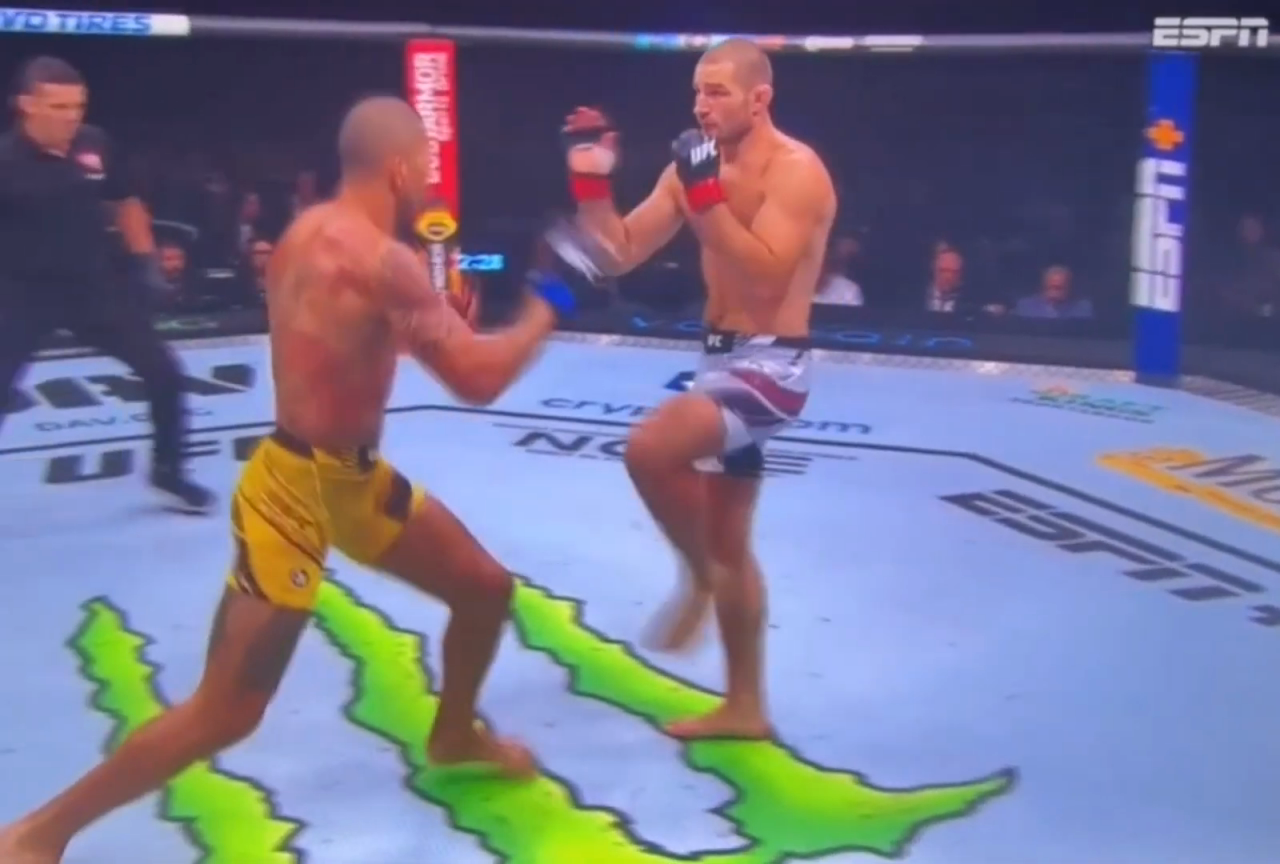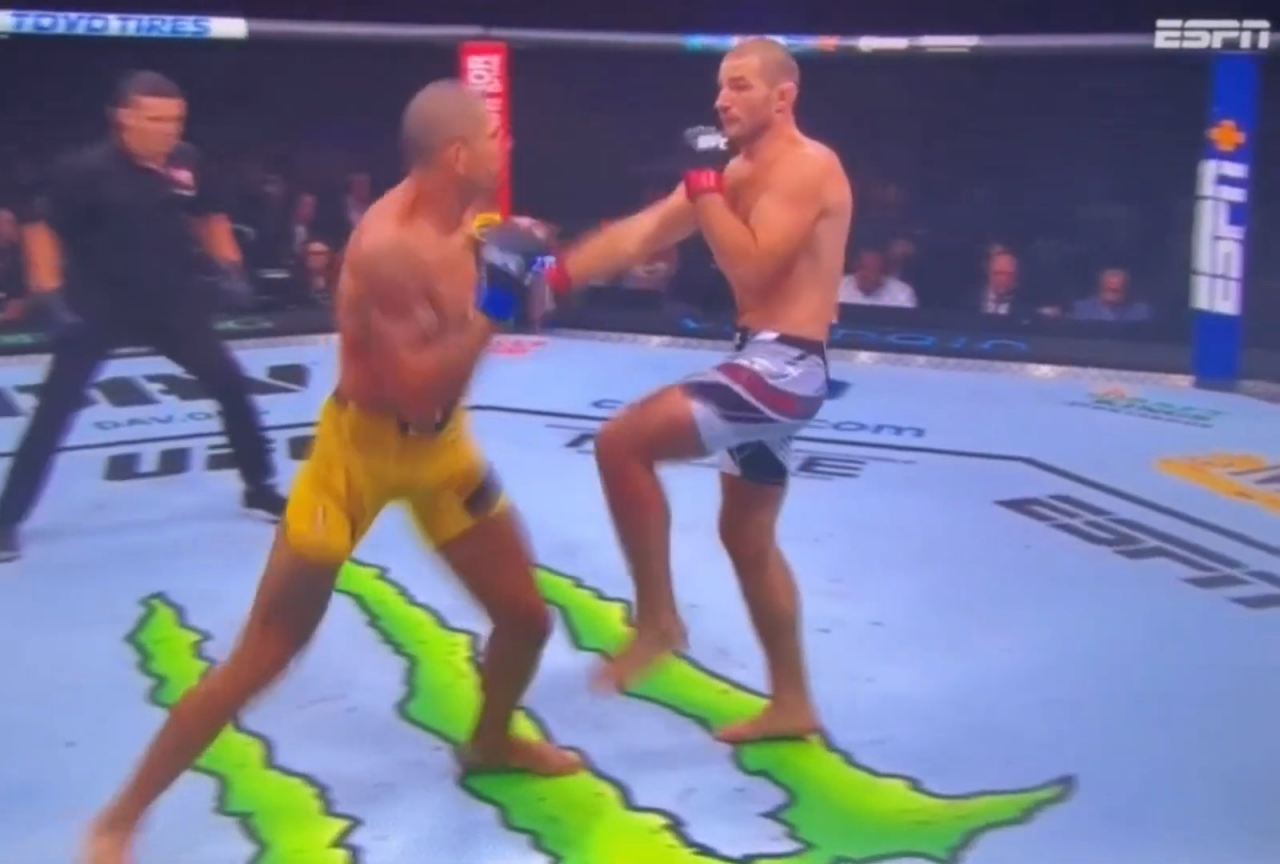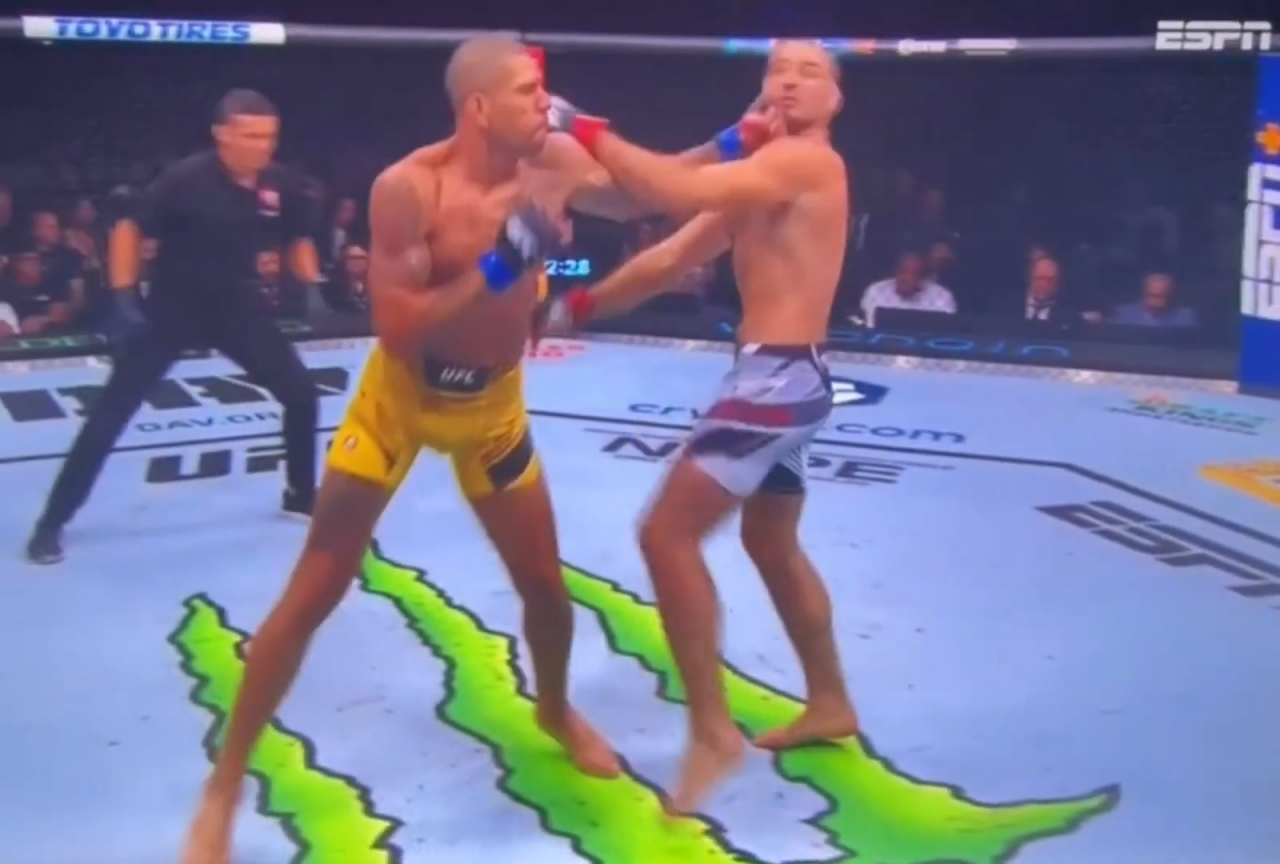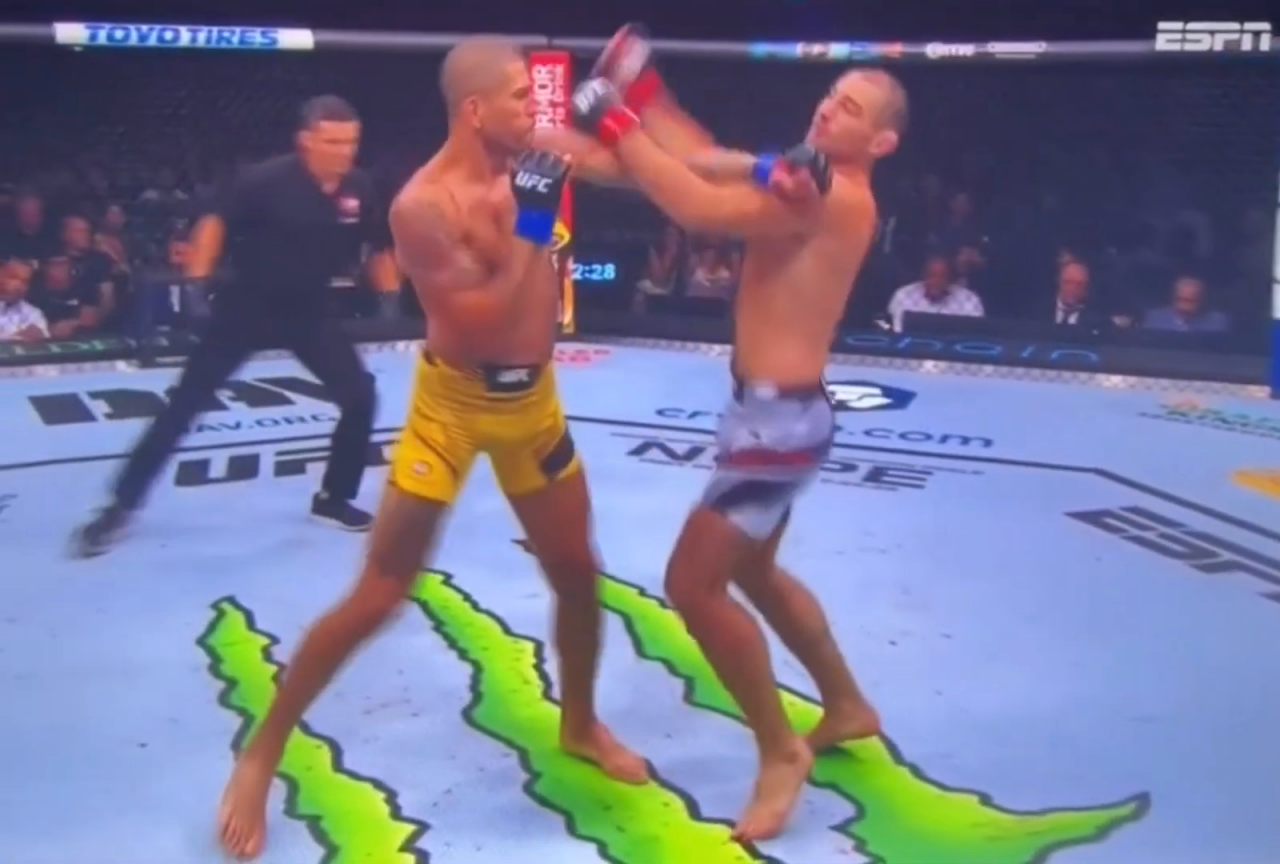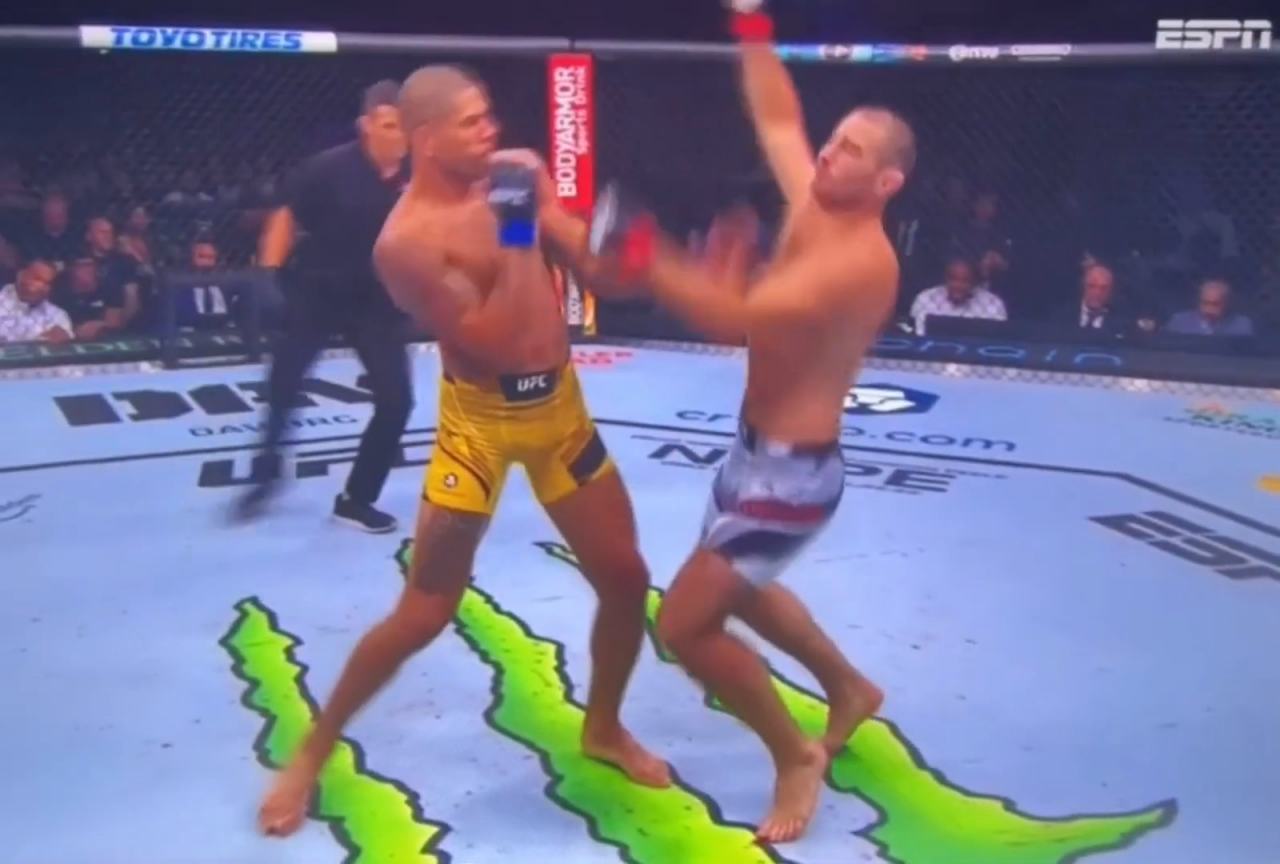
dt=0.3s
person 1, frame 1
left shoulder: (311, 232)
right shoulder: (384, 260)
right elbow: (476, 379)
left wrist: (422, 325)
right wrist: (554, 298)
left hip: (352, 473)
right hip: (299, 490)
left knee: (489, 594)
right knee: (227, 712)
left ankle: (455, 732)
person 1, frame 2
left shoulder: (440, 217)
right shoulder: (391, 243)
right elbow: (415, 389)
right wrist: (491, 305)
left hip: (442, 445)
right hip: (363, 445)
left knee: (527, 616)
right knee: (260, 657)
left ankle: (493, 740)
person 1, frame 3
left shoulder: (559, 165)
right shoulder: (406, 187)
right elbow: (396, 325)
left wrist: (731, 143)
right wrist: (496, 270)
left hip: (492, 400)
right hip: (399, 392)
left knee: (543, 582)
right knee: (314, 590)
left ankle: (557, 713)
right ankle: (226, 779)
person 1, frame 4
left shoulder: (545, 152)
right shoulder: (423, 205)
right elbow: (485, 326)
right wrist: (532, 228)
left hip: (533, 399)
right hip: (454, 401)
left knee: (578, 574)
right knee: (377, 599)
left ankle: (581, 724)
right ankle: (260, 756)
person 1, frame 5
left shoulder: (520, 172)
right shoulder: (405, 240)
left elbow: (584, 258)
right elbow: (492, 341)
right wrist: (514, 237)
left hip: (558, 404)
right hip: (480, 418)
left knee: (627, 579)
right knee: (423, 616)
left ankle: (602, 728)
right ankle: (313, 750)
person 2, frame 1
left shoulder: (796, 171)
right shoulder: (696, 167)
left elbow: (764, 279)
right elbow: (619, 250)
left wrist: (705, 194)
right wrist: (591, 181)
left hip: (771, 364)
right hip: (723, 359)
left knee: (652, 448)
right knee: (721, 529)
left ankle: (701, 578)
right ankle: (743, 704)
person 2, frame 2
left shoulder: (808, 167)
right shoulder: (728, 172)
left elbow: (750, 267)
right elbow: (636, 237)
left wrist: (705, 185)
right wrist: (561, 270)
left hip: (784, 366)
right hip: (759, 364)
left knee: (620, 441)
right knee: (746, 535)
left ankle: (656, 616)
right ankle: (791, 703)
person 2, frame 3
left shoulder: (803, 161)
right shoulder: (767, 173)
left elbow: (681, 189)
right elbow: (676, 254)
left wrist: (591, 134)
right wrist: (586, 301)
left hip: (772, 377)
right hip: (776, 374)
left knee: (666, 534)
right knee: (771, 544)
left ankle: (712, 731)
right ankle: (828, 703)
person 2, frame 4
left shoulder: (834, 196)
right shoulder: (796, 174)
left elbow: (702, 211)
right elbow: (702, 158)
left wrist: (618, 127)
right wrist: (642, 89)
left hip: (779, 414)
right hip: (767, 407)
left knee: (693, 583)
right knee: (753, 573)
left ankle: (781, 752)
right ankle: (847, 706)
person 2, frame 5
left shoulder: (863, 261)
right shoulder: (814, 207)
left elbow: (741, 314)
right elbow: (773, 117)
left wrist: (643, 255)
left hip: (792, 474)
right hip: (754, 453)
left knee: (682, 627)
right knee: (737, 592)
left ankle: (796, 756)
right ankle: (848, 689)
person 3, frame 1
left shoulder: (96, 147)
left elbow: (126, 202)
left wrist: (147, 261)
left hip: (92, 289)
left knee: (164, 373)
left ankle: (170, 473)
person 3, frame 2
left shoulder: (187, 162)
right shoulder: (87, 169)
left elbow: (211, 218)
right elbow: (40, 228)
left wrist: (231, 270)
right wrist: (53, 298)
left hip: (168, 299)
right hip: (99, 303)
left knee: (235, 389)
right knee: (55, 412)
left ankle: (259, 489)
person 3, frame 3
left shoulder: (280, 185)
right shoulder: (186, 179)
left elbow: (298, 238)
right elbow: (130, 229)
left wrist: (309, 286)
right wrist: (124, 294)
left hip: (235, 307)
right hip: (173, 308)
left knee: (300, 394)
right knee: (111, 412)
left ankle: (301, 494)
right ankle: (54, 518)
person 3, frame 4
left shoulder: (360, 190)
right shoulder: (267, 180)
left elbow: (380, 250)
right elbow: (216, 223)
left wrist: (388, 295)
right wrist: (198, 282)
left hip: (308, 310)
right hip: (247, 304)
left knee: (360, 399)
right knee: (184, 405)
left ankle: (334, 498)
right ankle: (120, 506)
person 3, frame 5
right shoulder: (328, 167)
right elbow: (286, 216)
right wrist: (270, 272)
left hip: (379, 300)
right hip: (315, 292)
left knee: (396, 399)
right knee: (282, 388)
left ankle: (356, 499)
right ankle: (268, 477)
